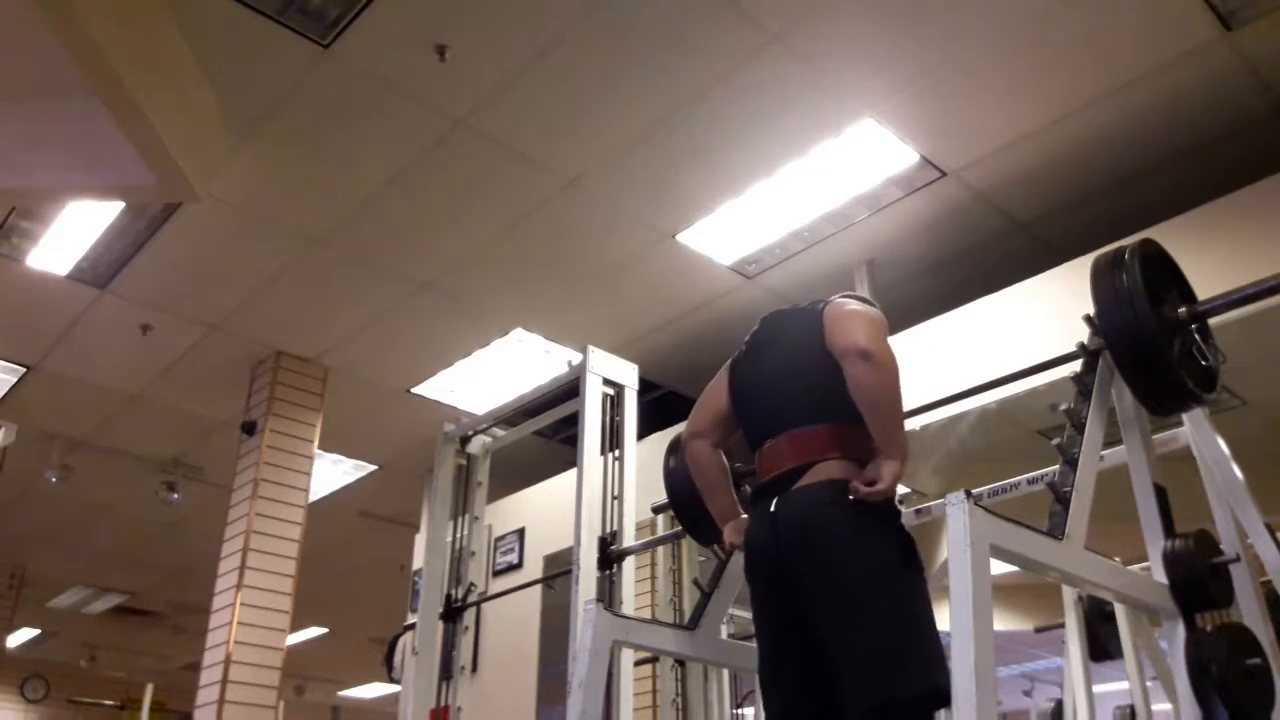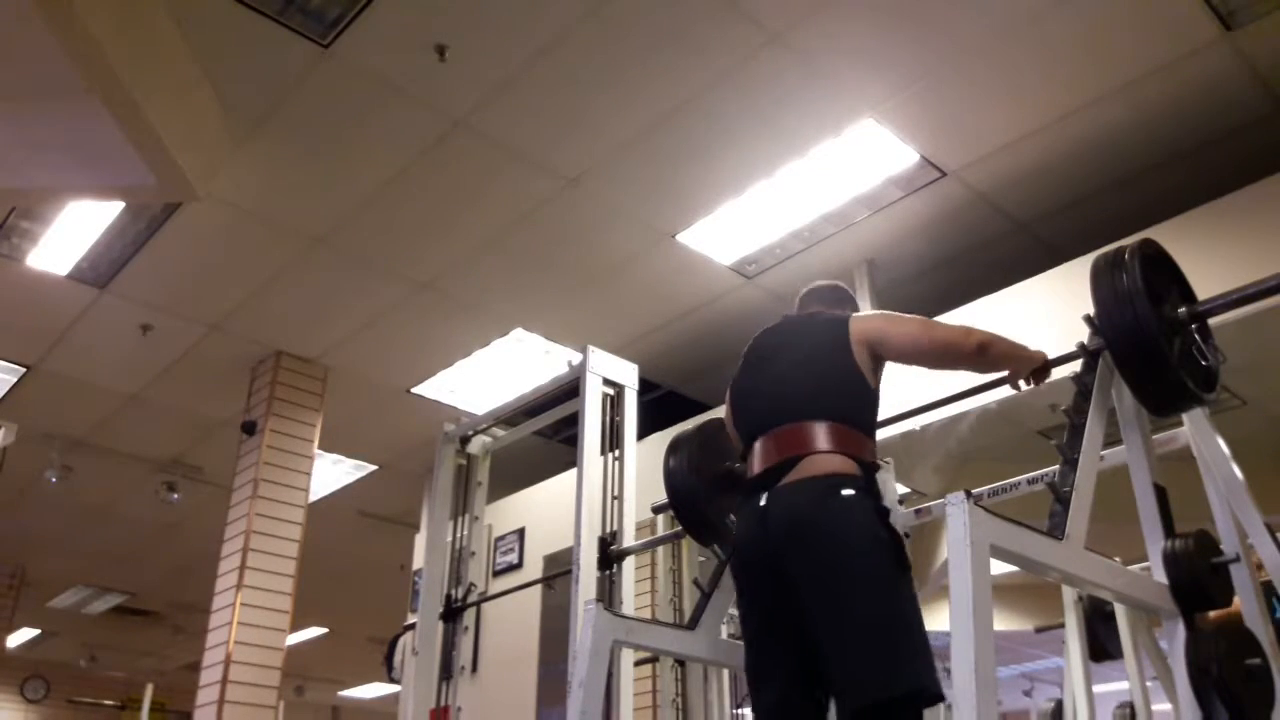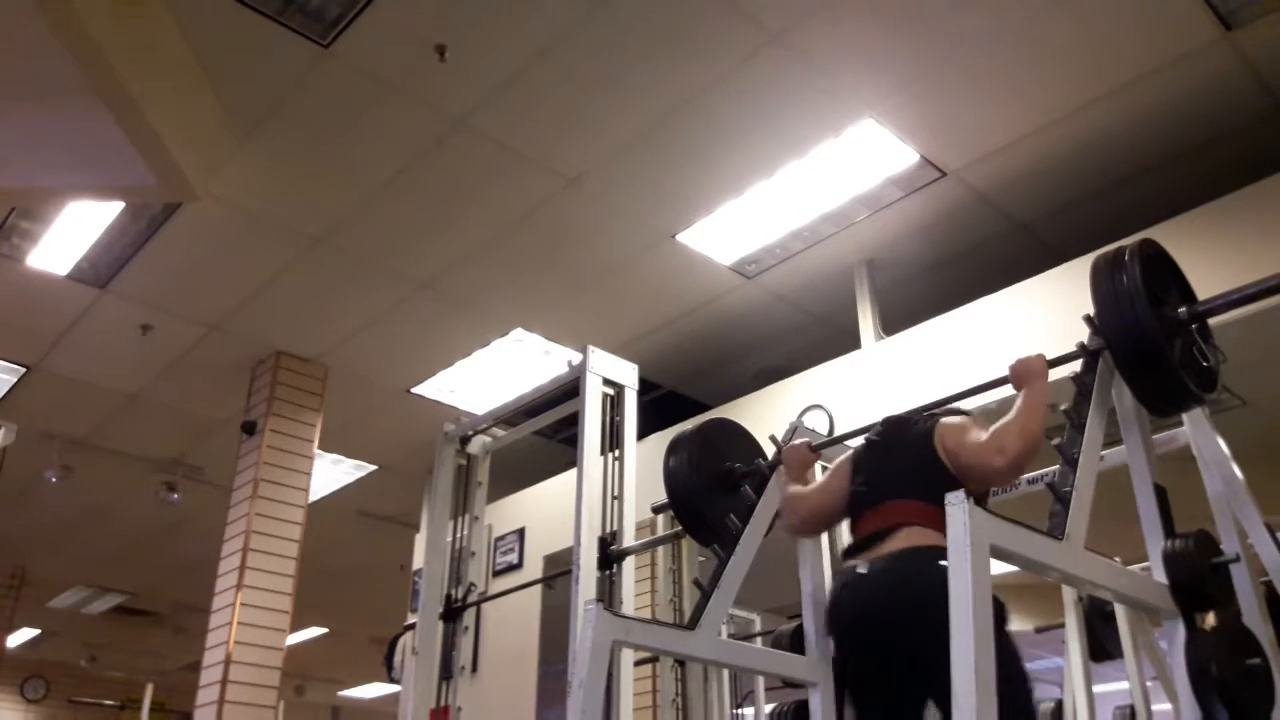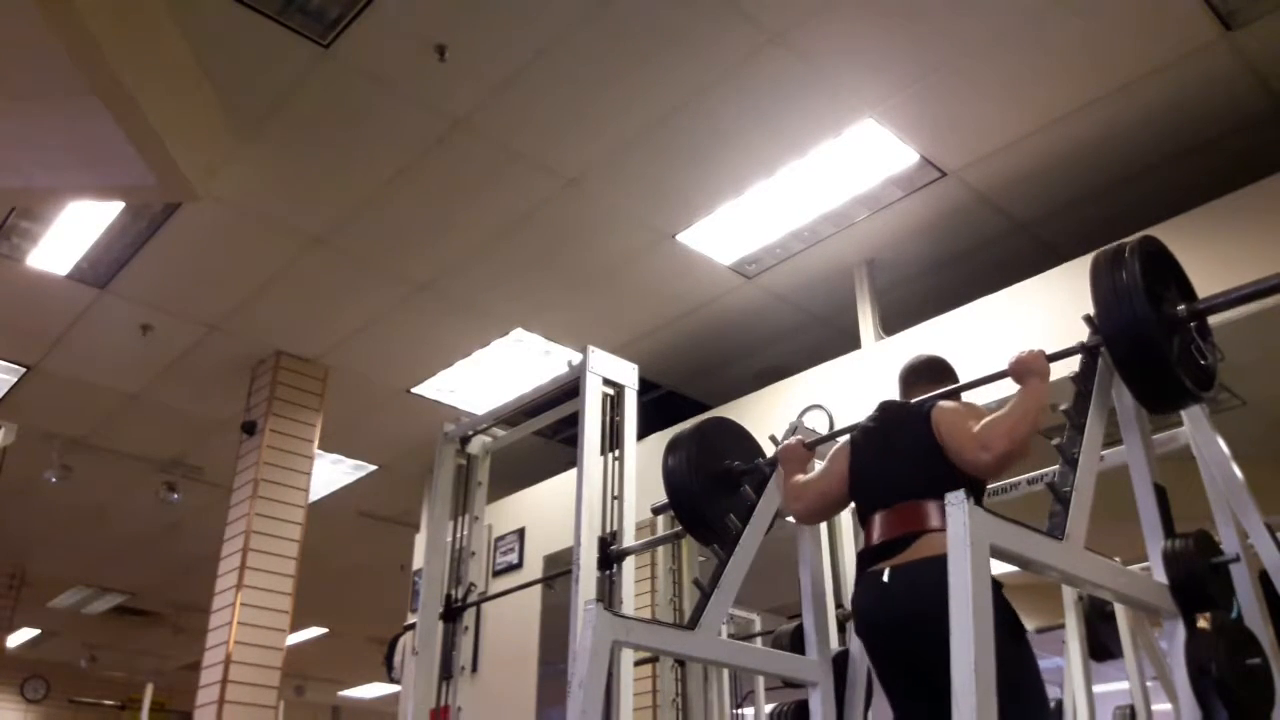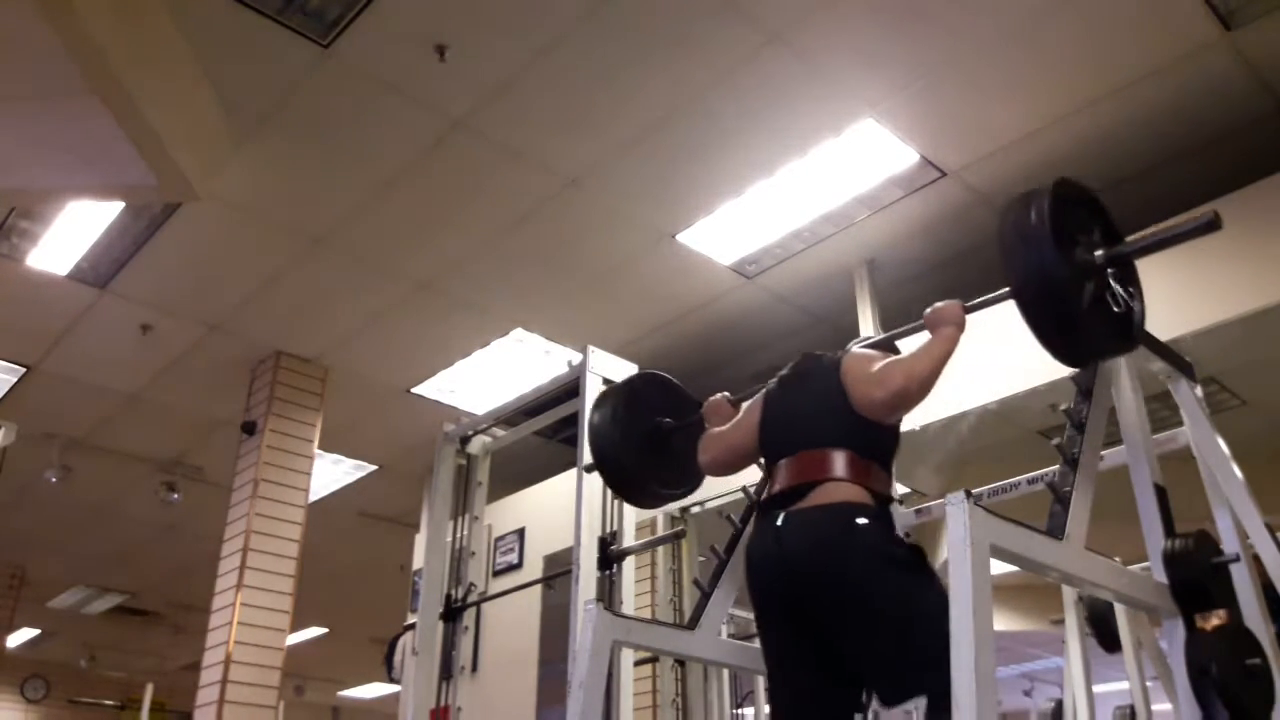
dt=1s
person 1, frame 1
left shoulder: (750, 354)
right shoulder: (850, 313)
left elbow: (698, 436)
right elbow: (863, 352)
left wrist: (731, 519)
right wrist: (892, 454)
left hip: (770, 528)
right hip: (837, 513)
person 1, frame 2
left shoulder: (749, 364)
right shoulder: (856, 330)
right elbow: (968, 345)
right wrist: (1026, 360)
left hip: (755, 525)
right hip: (831, 509)
person 1, frame 3
left shoulder: (863, 455)
right shoulder: (953, 433)
left elbow: (797, 516)
right elbow: (1002, 458)
left wrist: (796, 467)
right wrist: (1032, 382)
left hip: (854, 597)
right hip: (921, 585)
person 1, frame 4
left shoulder: (859, 441)
right shoulder: (951, 415)
left elbow: (803, 504)
right elbow: (992, 451)
left wrist: (794, 465)
right wrist: (1033, 382)
left hip: (876, 601)
right hip: (942, 586)
person 1, frame 5
left shoulder: (780, 391)
right shoulder: (864, 364)
left elbow: (713, 456)
right elbow: (890, 390)
left wrist: (718, 419)
right wrist: (946, 331)
left hip: (772, 550)
right hip: (842, 536)
right knee: (952, 675)
